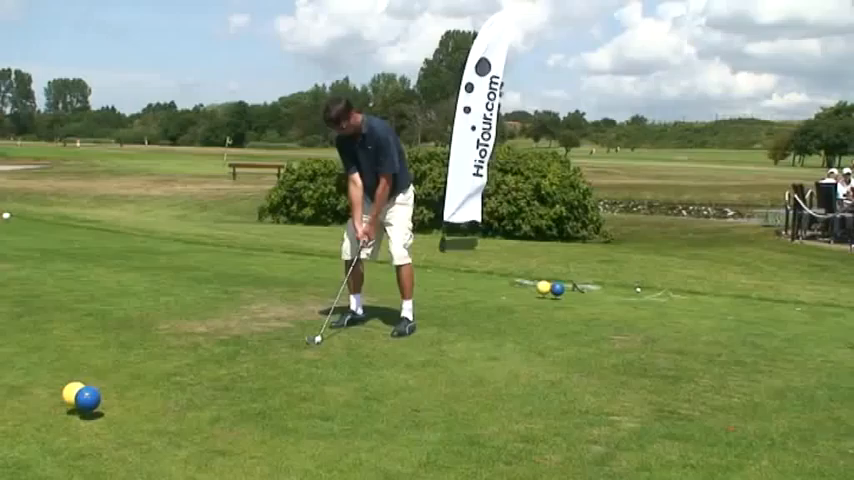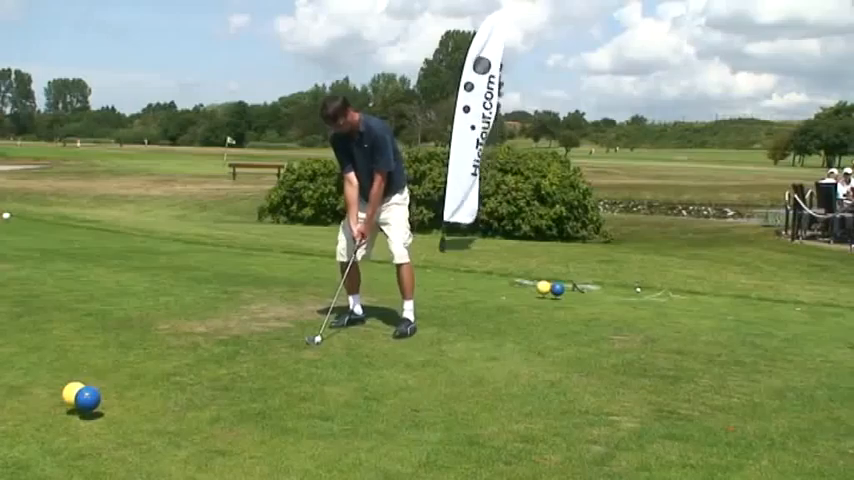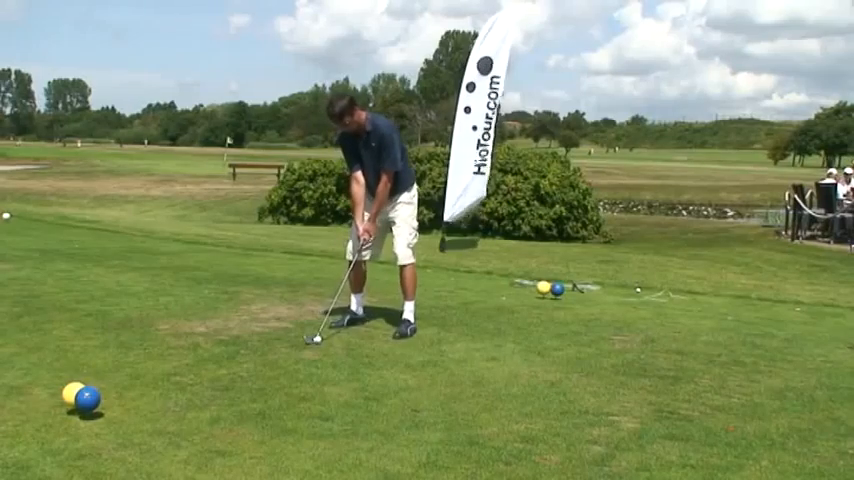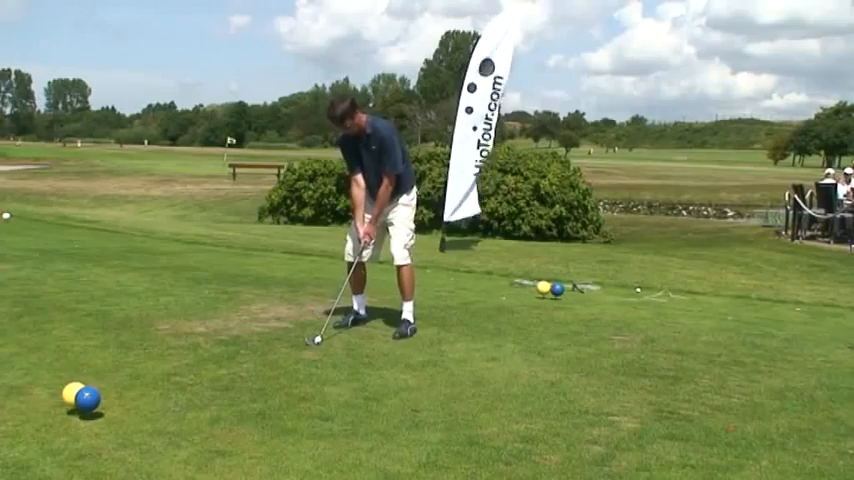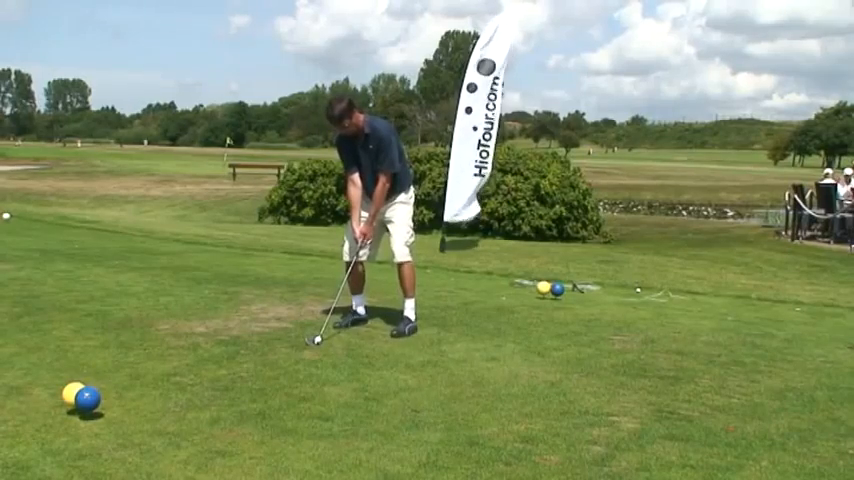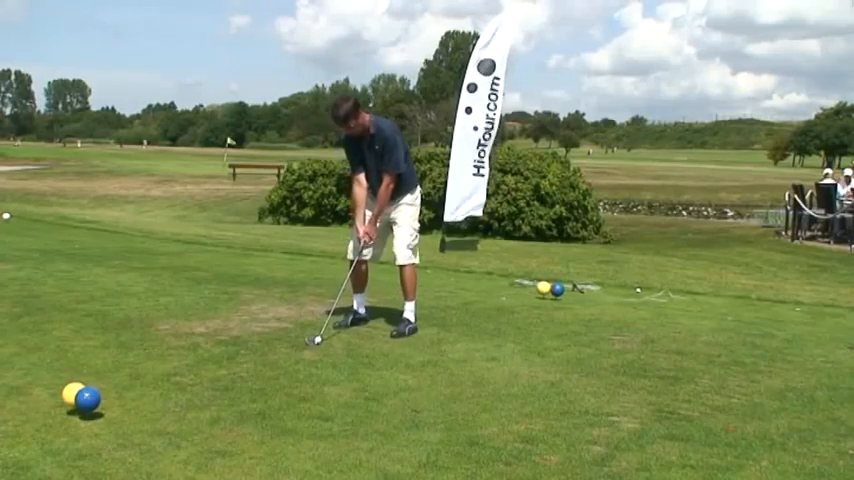
dt=0.3s
person 1, frame 1
left shoulder: (381, 132)
right shoulder: (343, 141)
left elbow: (386, 182)
right elbow: (354, 181)
left wrist: (373, 223)
right wrist: (357, 222)
left hip: (397, 196)
right hip: (368, 197)
left knee: (400, 253)
right knee: (350, 252)
left ankle: (407, 316)
right ankle: (356, 310)
person 1, frame 2
left shoulder: (378, 131)
right shoulder: (338, 139)
left elbow: (380, 181)
right elbow: (350, 180)
left wrist: (368, 223)
right wrist: (353, 222)
left hip: (392, 198)
right hip: (362, 199)
left knee: (399, 253)
right knee: (345, 253)
left ankle: (408, 316)
right ankle: (355, 310)
person 1, frame 3
left shoulder: (384, 129)
right shoulder: (346, 138)
left elbow: (387, 180)
right elbow: (357, 179)
left wrist: (372, 220)
right wrist: (359, 220)
left hip: (401, 196)
right hip: (371, 196)
left knee: (404, 254)
right knee: (355, 252)
left ankle: (408, 318)
right ankle: (356, 310)
person 1, frame 4
left shoulder: (385, 132)
right shoulder: (346, 141)
left elbow: (388, 183)
right elbow: (357, 182)
left wrist: (373, 223)
right wrist: (359, 223)
left hip: (399, 198)
right hip: (371, 198)
left knee: (400, 255)
right knee: (353, 253)
left ankle: (408, 318)
right ankle: (358, 310)
person 1, frame 5
left shoulder: (383, 131)
right shoulder: (343, 141)
left elbow: (384, 182)
right elbow: (353, 182)
left wrist: (370, 223)
right wrist: (355, 223)
left hip: (397, 197)
right hip: (368, 198)
left knee: (401, 251)
right knee: (352, 253)
left ankle: (409, 316)
right ankle: (358, 310)
person 1, frame 6
left shoulder: (388, 132)
right shoulder: (350, 140)
left elbow: (389, 182)
right elbow: (359, 181)
left wrist: (373, 223)
right wrist: (359, 222)
left hip: (403, 197)
right hip: (374, 197)
left knee: (404, 254)
right knee: (356, 252)
left ankle: (409, 317)
right ankle: (358, 310)
